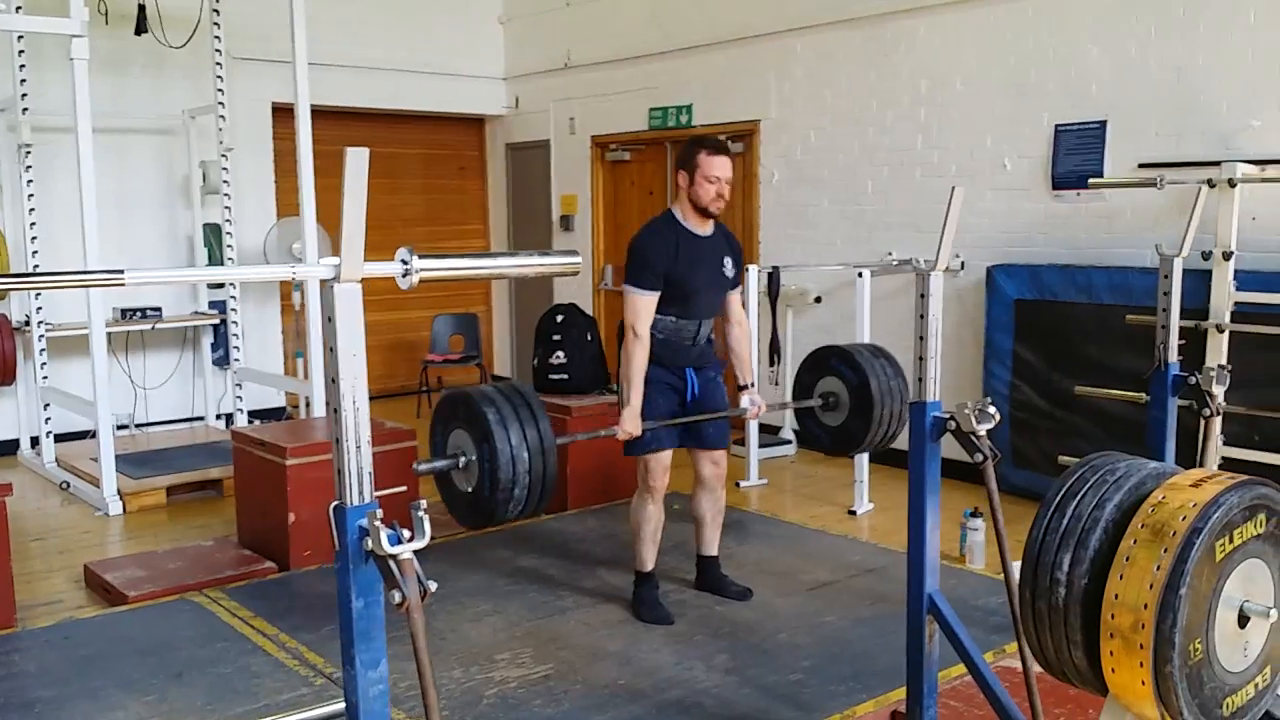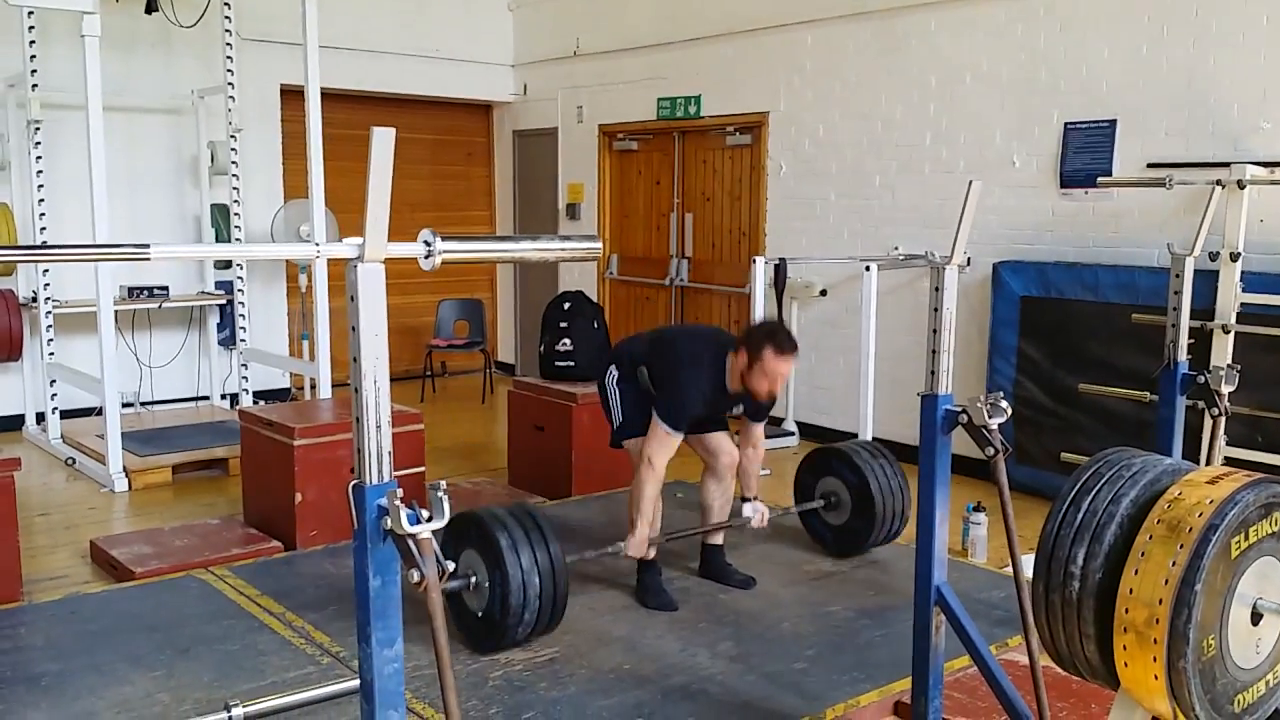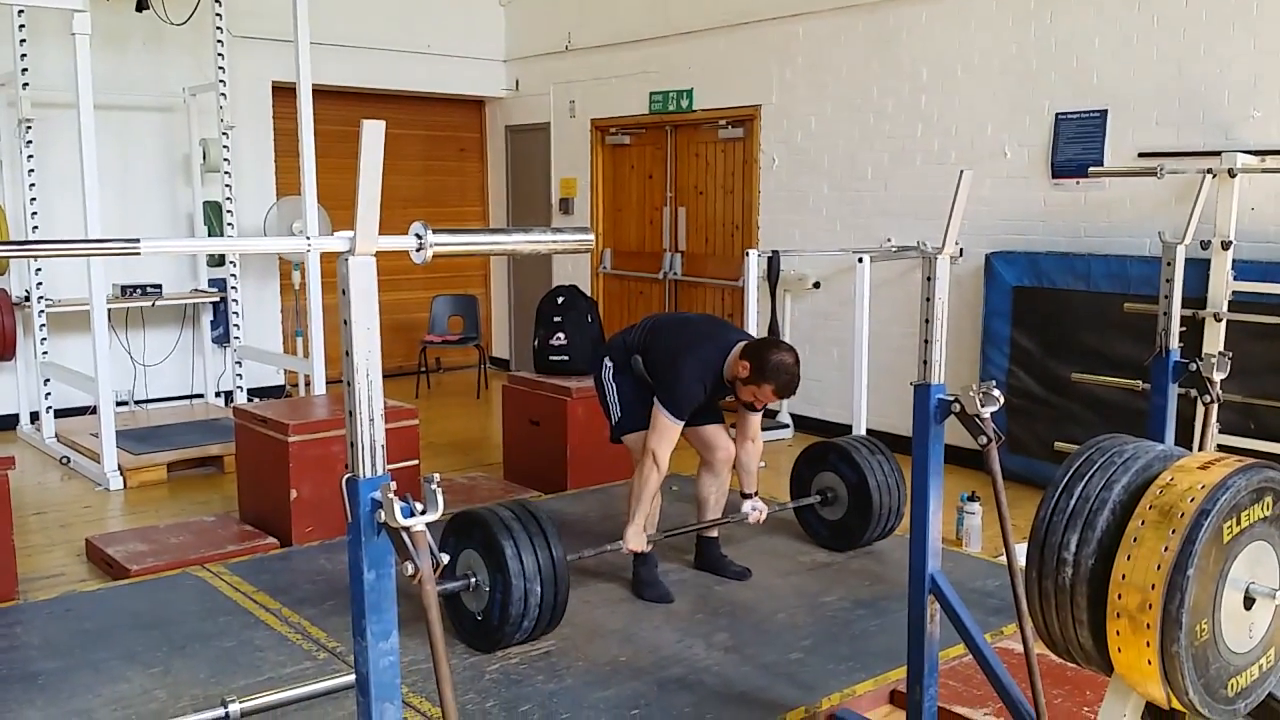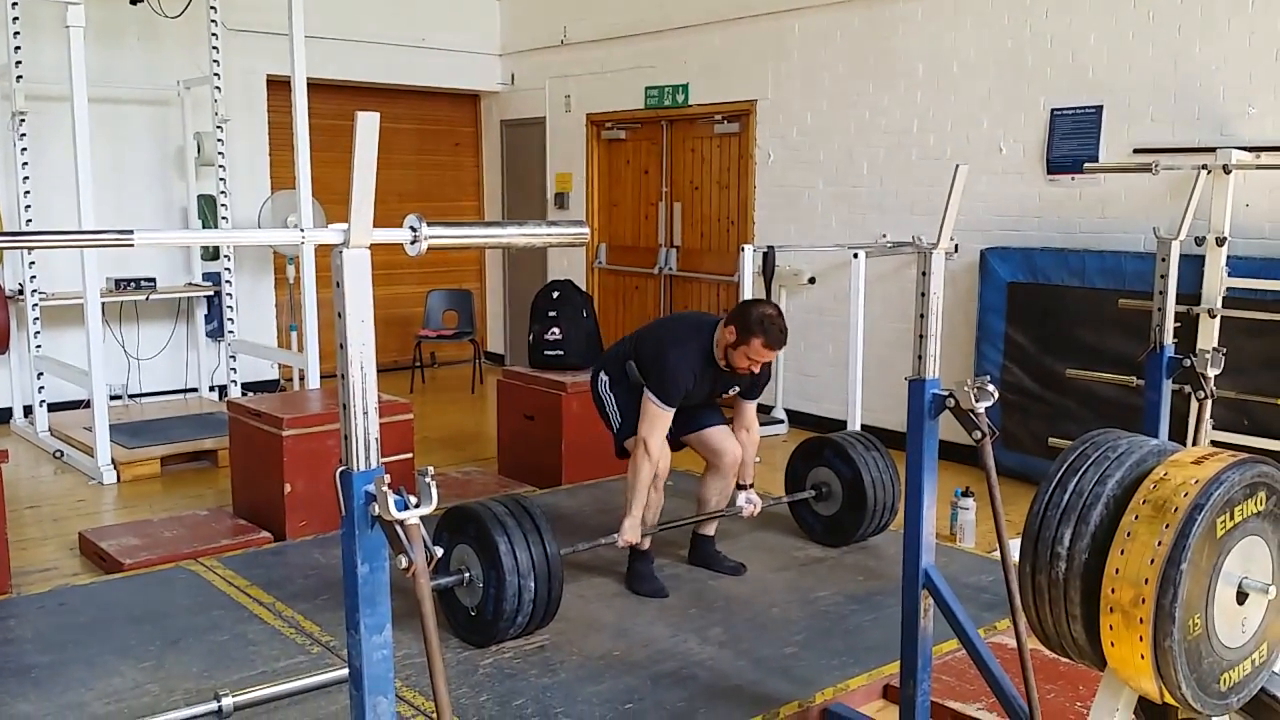
dt=0.5s
person 1, frame 1
left shoulder: (727, 244)
right shoulder: (654, 241)
left elbow: (736, 320)
right elbow: (637, 330)
left wrist: (746, 386)
right wrist: (631, 407)
left hip: (702, 366)
right hip: (652, 369)
left knee: (714, 471)
right knee: (655, 479)
left ankle: (708, 570)
right ankle: (645, 586)
person 1, frame 2
left shoulder: (760, 385)
right shoulder: (692, 380)
left elbow: (752, 444)
right elbow: (654, 460)
left wrist: (751, 500)
right wrist: (638, 532)
right hip: (630, 379)
left knee: (724, 457)
right knee: (651, 472)
left ankle: (713, 559)
right ankle: (648, 575)
person 1, frame 3
left shoulder: (759, 371)
right shoulder: (691, 373)
left elbow: (749, 438)
right elbow: (656, 452)
left wrist: (750, 496)
right wrist: (635, 526)
left hip: (672, 374)
right hip: (625, 370)
left knee: (721, 452)
right knee: (656, 462)
left ankle: (707, 548)
right ankle: (644, 564)
person 1, frame 4
left shoulder: (755, 362)
right shoulder: (679, 358)
left elbow: (747, 426)
right elbow: (649, 442)
left wrist: (745, 487)
right wrist: (633, 518)
right hip: (622, 383)
left knee: (728, 454)
right knee: (658, 463)
left ankle: (702, 545)
right ankle: (640, 560)
